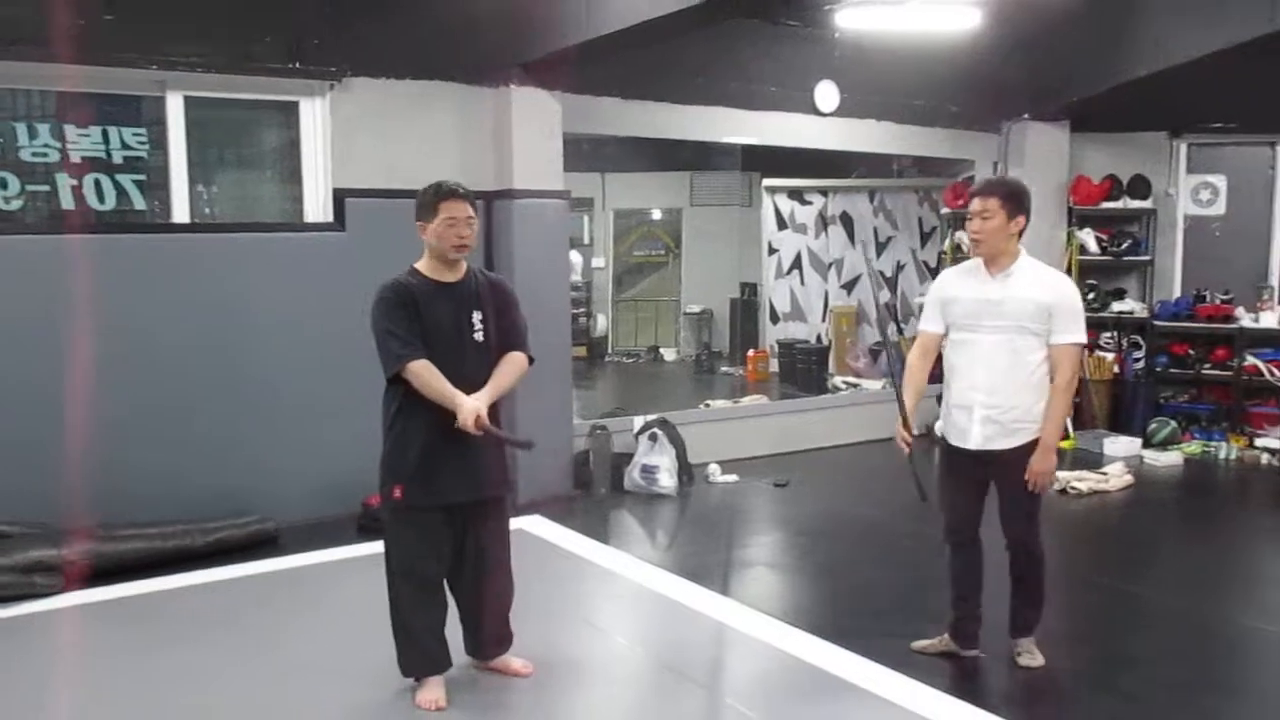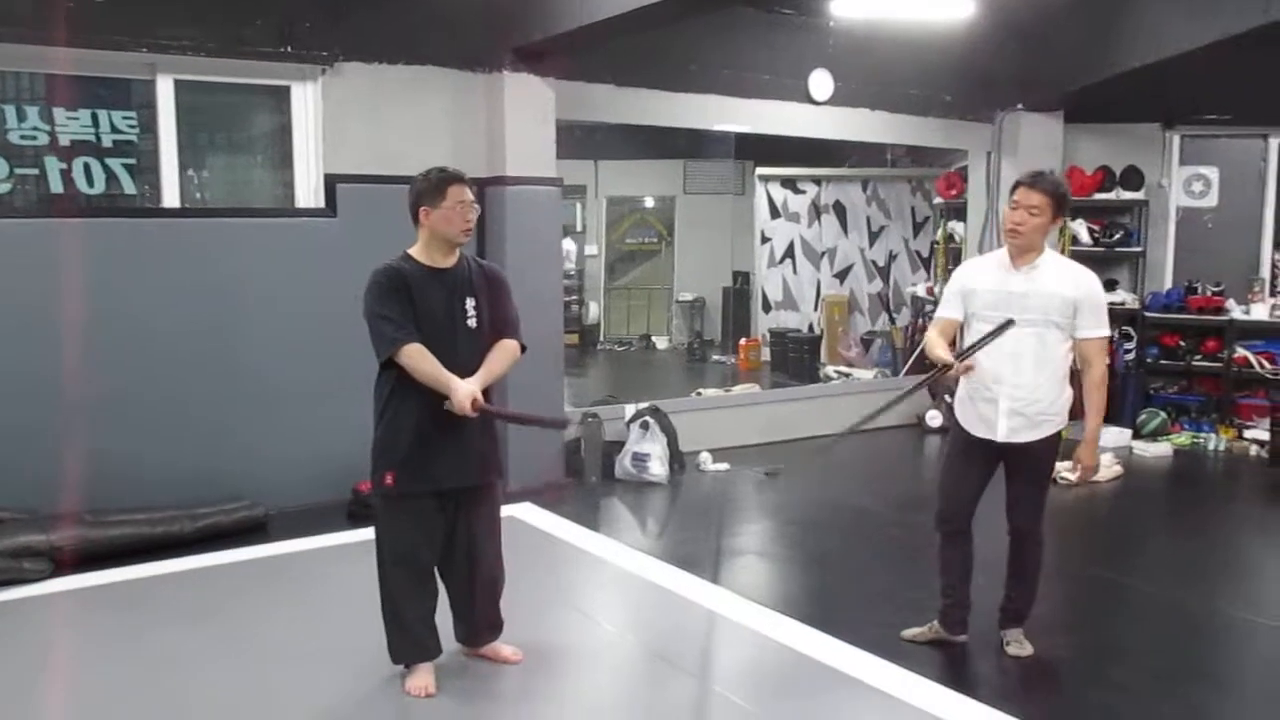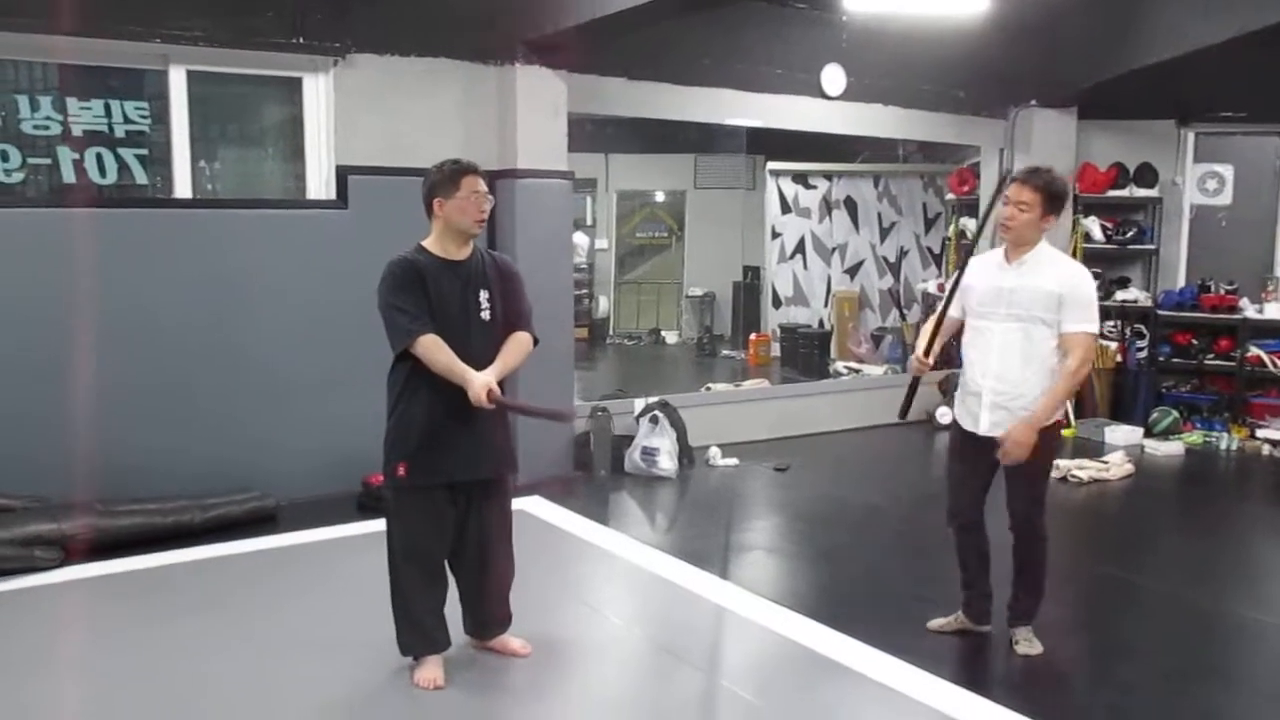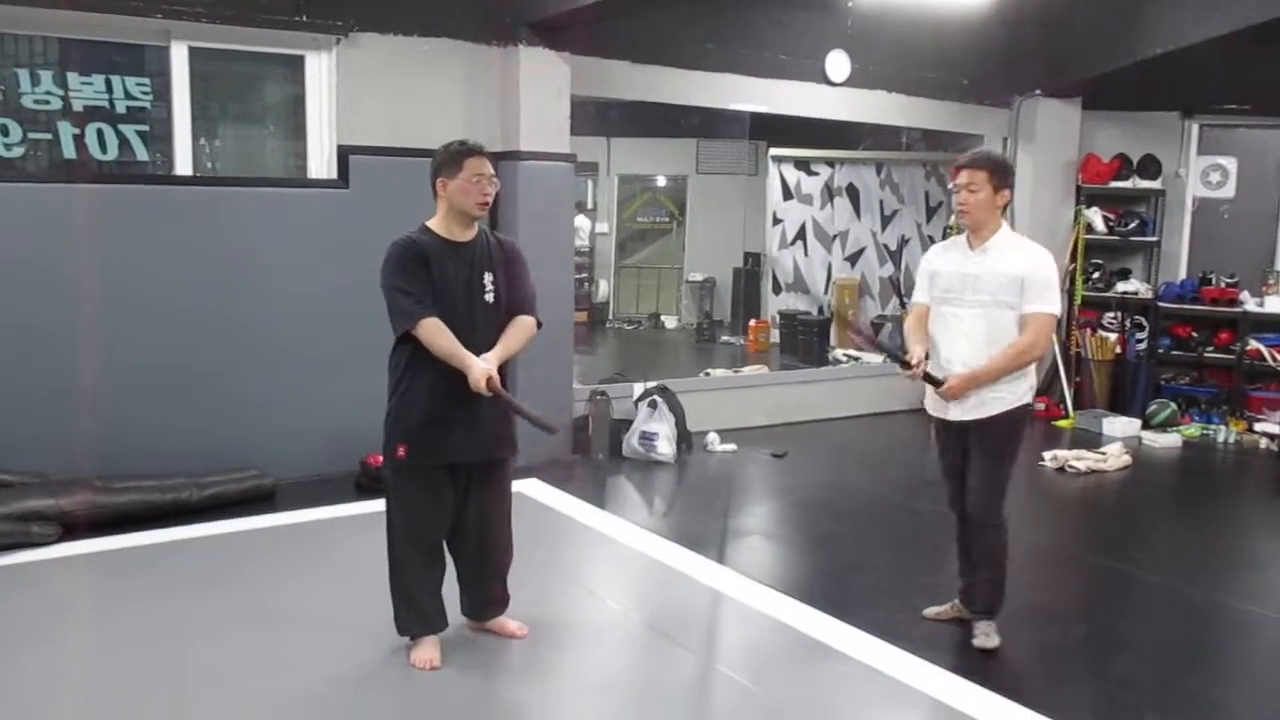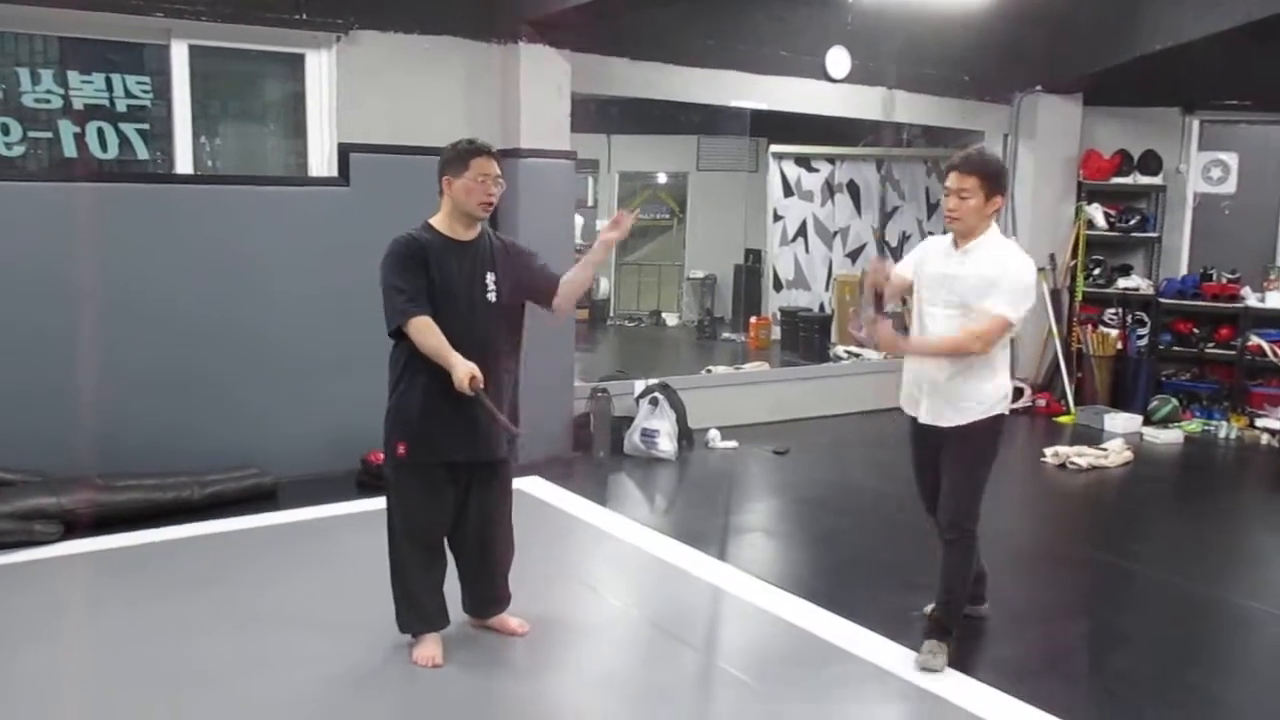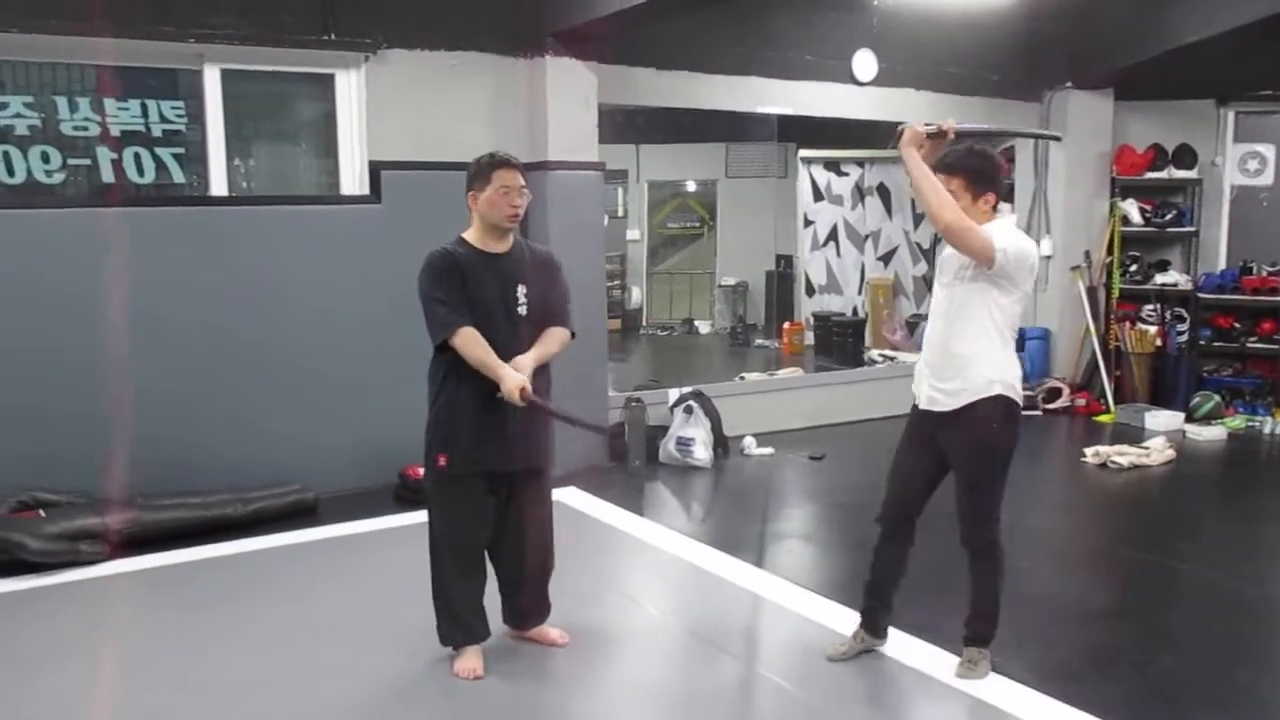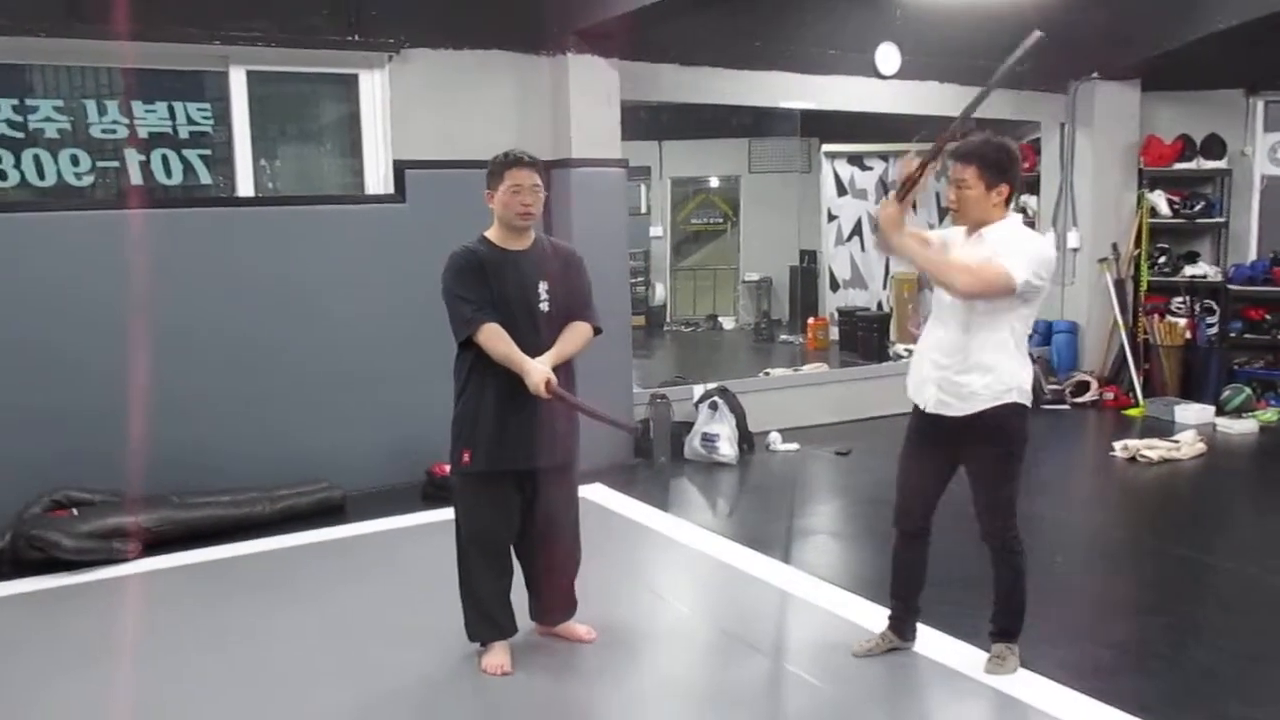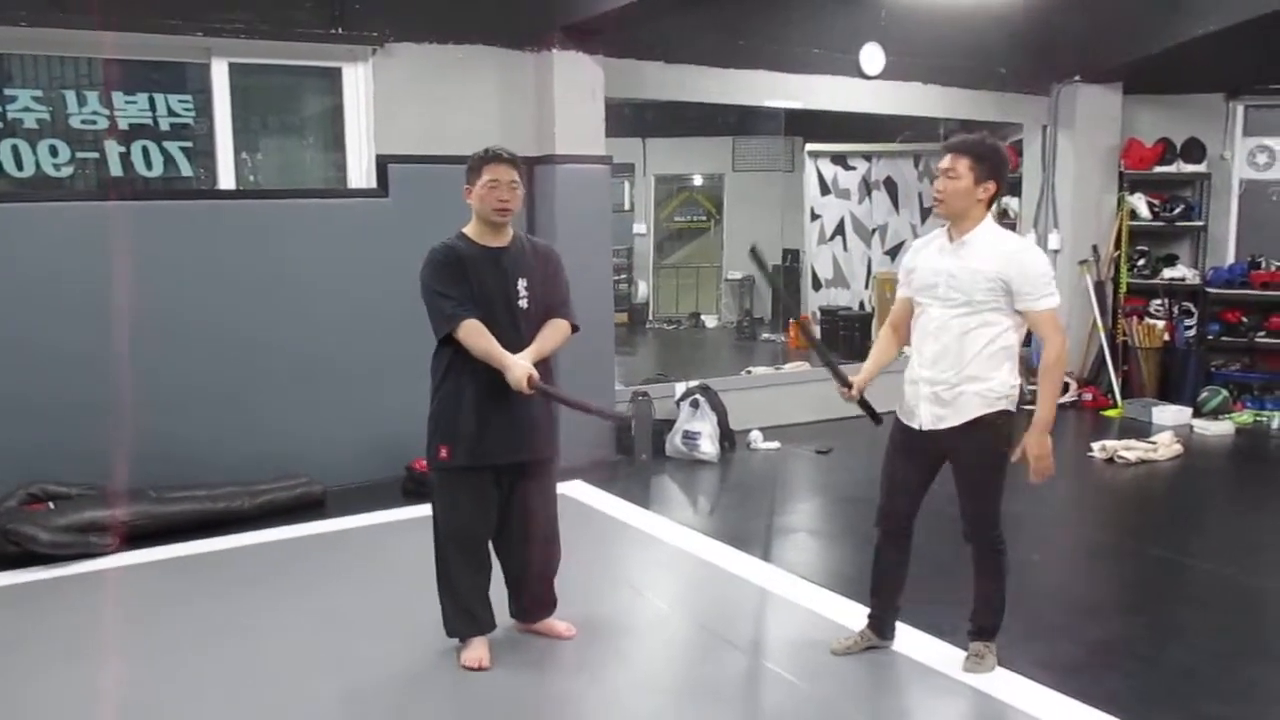
dt=0.5s
person 1, frame 1
left shoulder: (495, 291)
right shoulder: (396, 296)
left elbow: (517, 355)
right elbow: (411, 364)
left wrist: (484, 398)
right wrist: (459, 403)
left hip: (481, 449)
right hip: (416, 454)
left knee: (488, 561)
right knee: (417, 569)
left ankle: (490, 648)
right ankle: (428, 671)
person 1, frame 2
left shoulder: (487, 278)
right shoulder: (390, 281)
left elbow: (510, 341)
right elbow: (405, 348)
left wrist: (476, 382)
right wrist: (453, 385)
left hip: (473, 436)
right hip: (408, 441)
left knee: (479, 547)
right knee: (408, 555)
left ankle: (480, 634)
right ankle: (418, 656)
person 1, frame 3
left shoulder: (500, 271)
right shoulder: (404, 272)
left elbow: (522, 334)
right elbow: (420, 339)
left wrist: (492, 374)
right wrist: (469, 377)
left hip: (485, 430)
right hip: (421, 433)
left knee: (489, 540)
right knee: (419, 547)
left ankle: (489, 628)
right ankle: (427, 648)
person 1, frame 4
left shoulder: (505, 253)
right shoulder: (408, 253)
left elbow: (526, 318)
right elbow: (422, 322)
left wrist: (494, 358)
right wrist: (469, 363)
left hip: (487, 413)
right hip: (423, 414)
left knee: (488, 522)
right knee: (419, 528)
left ankle: (486, 609)
right ankle: (423, 629)
person 1, frame 5
left shoulder: (507, 254)
right shoulder: (409, 250)
left elbow: (562, 297)
right elbow: (413, 319)
left wrist: (602, 246)
right wrist: (454, 361)
left hip: (490, 414)
right hip: (422, 417)
left knee: (489, 521)
right knee: (418, 525)
left ankle: (487, 606)
right ankle: (424, 626)
person 1, frame 6
left shoulder: (542, 263)
right shoulder: (444, 264)
left elbow: (559, 327)
right elbow: (459, 331)
left wrist: (529, 360)
right wrist: (502, 373)
left hip: (527, 422)
right hip: (462, 425)
left knee: (529, 532)
right knee: (460, 537)
left ankle: (527, 617)
right ankle: (466, 638)
person 1, frame 7
left shoulder: (565, 260)
right shoulder: (467, 263)
left elbow: (583, 324)
right elbow: (483, 329)
left wrist: (547, 361)
right wrist: (525, 368)
left hip: (552, 416)
right hip: (487, 420)
left knee: (556, 527)
right knee: (485, 534)
left ankle: (554, 614)
right ankle: (494, 635)
person 1, frame 8
left shoulder: (543, 257)
right shoulder: (445, 259)
left elbow: (561, 321)
right elbow: (464, 324)
left wrist: (527, 358)
right wrist: (506, 363)
left hip: (529, 413)
right hip: (464, 416)
left knee: (535, 523)
right knee: (463, 529)
left ankle: (534, 611)
right ankle: (473, 630)
person 2, frame 1
left shoulder: (1054, 288)
right shoulder: (949, 282)
left elbow: (1065, 373)
right elbow: (922, 352)
left wrist: (1048, 445)
right wrist: (907, 412)
left hip: (1020, 439)
right hip: (959, 437)
left knee: (1022, 541)
right knee: (960, 535)
left ankle: (1024, 635)
right ankle: (962, 634)
person 2, frame 2
left shoulder: (1080, 283)
right shoulder: (971, 273)
left elbow: (1094, 365)
right elbow: (937, 333)
left wrist: (1091, 438)
right wrist: (945, 357)
left hip: (1037, 431)
right hip: (973, 424)
left knee: (1026, 530)
right knee: (951, 519)
left ankle: (1013, 625)
right ankle: (951, 621)
person 2, frame 3
left shoulder: (1070, 277)
right shoulder: (976, 268)
left elbow: (1078, 361)
right elbow: (946, 327)
left wrist: (1031, 424)
right wrist: (926, 352)
left hip: (1030, 427)
right hip: (971, 419)
left knee: (1027, 526)
right knee: (963, 517)
left ankle: (1023, 622)
right ankle: (975, 611)
person 2, frame 4
left shoulder: (1031, 260)
right shoulder: (937, 256)
left elbow: (1035, 343)
right elbow: (918, 318)
left wrist: (971, 380)
right wrist: (918, 350)
left hip: (1000, 408)
right hip: (947, 406)
left knee: (985, 509)
right knee: (962, 508)
left ankle: (989, 614)
right ankle: (971, 598)
person 2, frame 5
left shoulder: (1012, 265)
right shoulder: (931, 250)
left elbow: (981, 338)
right elbow: (892, 289)
left wrist: (908, 346)
right wrist: (880, 280)
left hip: (976, 416)
right hip: (925, 411)
left knee: (957, 523)
right knee: (938, 515)
left ankle: (939, 635)
right ankle: (972, 593)
person 2, frame 6
left shoulder: (1015, 249)
right shoulder: (961, 235)
left elbow: (950, 223)
right elbow: (926, 200)
left wrist: (912, 155)
right wrist: (929, 154)
left hip: (984, 407)
right hip: (931, 403)
left knee: (978, 534)
right knee: (894, 515)
left ankle: (977, 644)
right ankle: (872, 626)
person 2, frame 7
left shoulder: (1031, 248)
right shoulder: (953, 238)
left elbow: (965, 281)
right elbow: (891, 237)
left wrist: (907, 241)
right wrist: (903, 191)
left hip: (993, 412)
right hip: (931, 405)
left knee: (999, 533)
right knee: (909, 520)
left ankle: (1006, 639)
right ankle: (901, 626)
person 2, frame 8
left shoulder: (1018, 255)
right shoulder: (919, 251)
left elbow: (1053, 344)
right elbow: (897, 326)
left wrist: (1040, 428)
right wrist: (866, 374)
left hip: (981, 418)
right hip: (916, 413)
left knee: (983, 534)
right knee: (891, 521)
left ankle: (984, 638)
right ankle: (880, 625)
